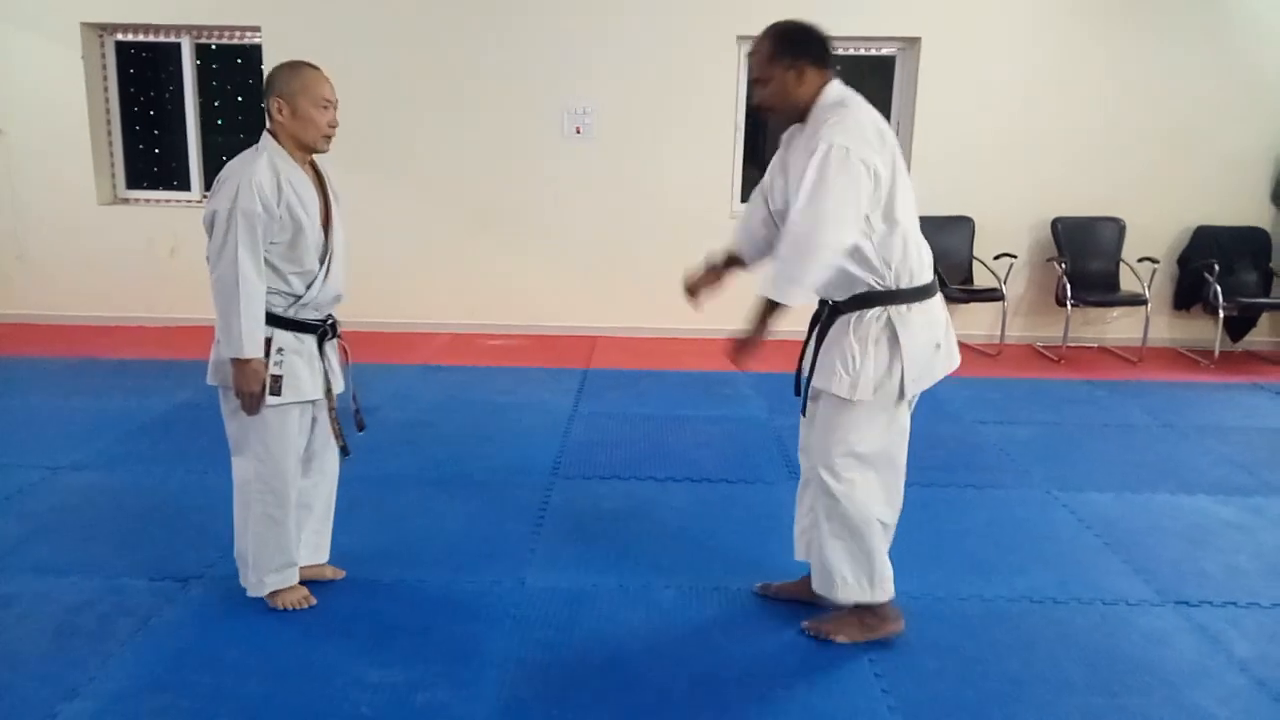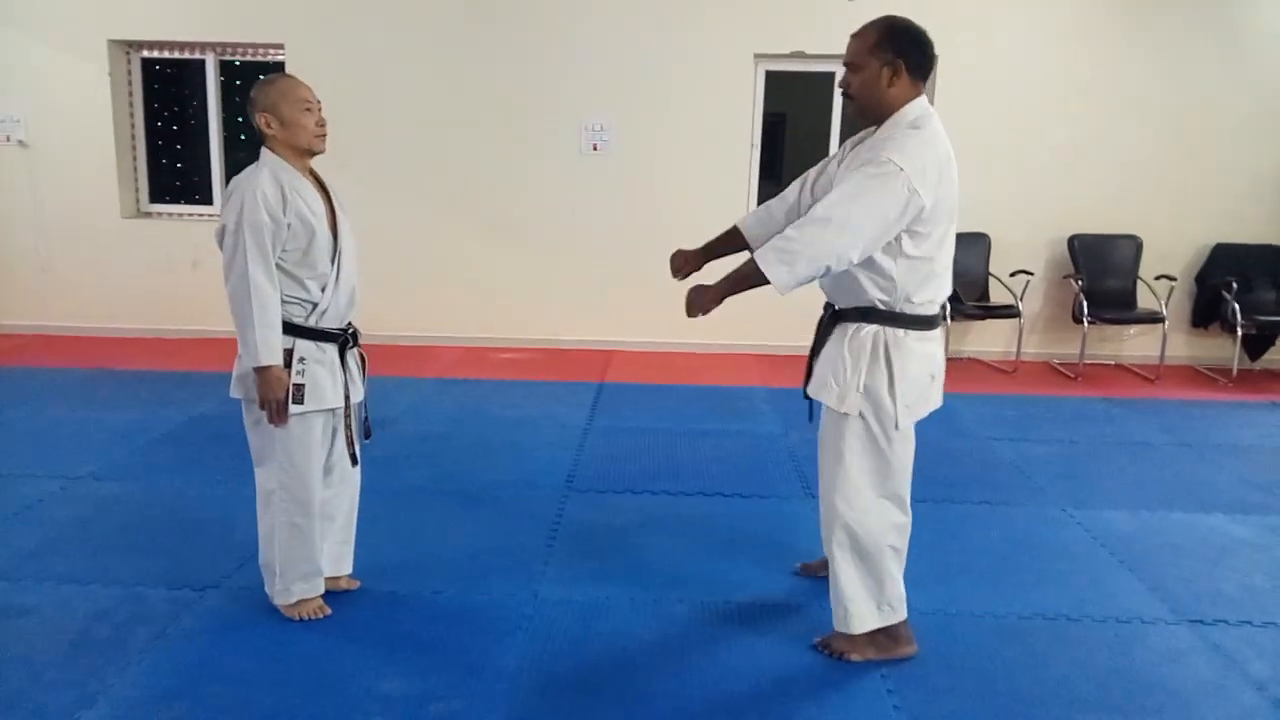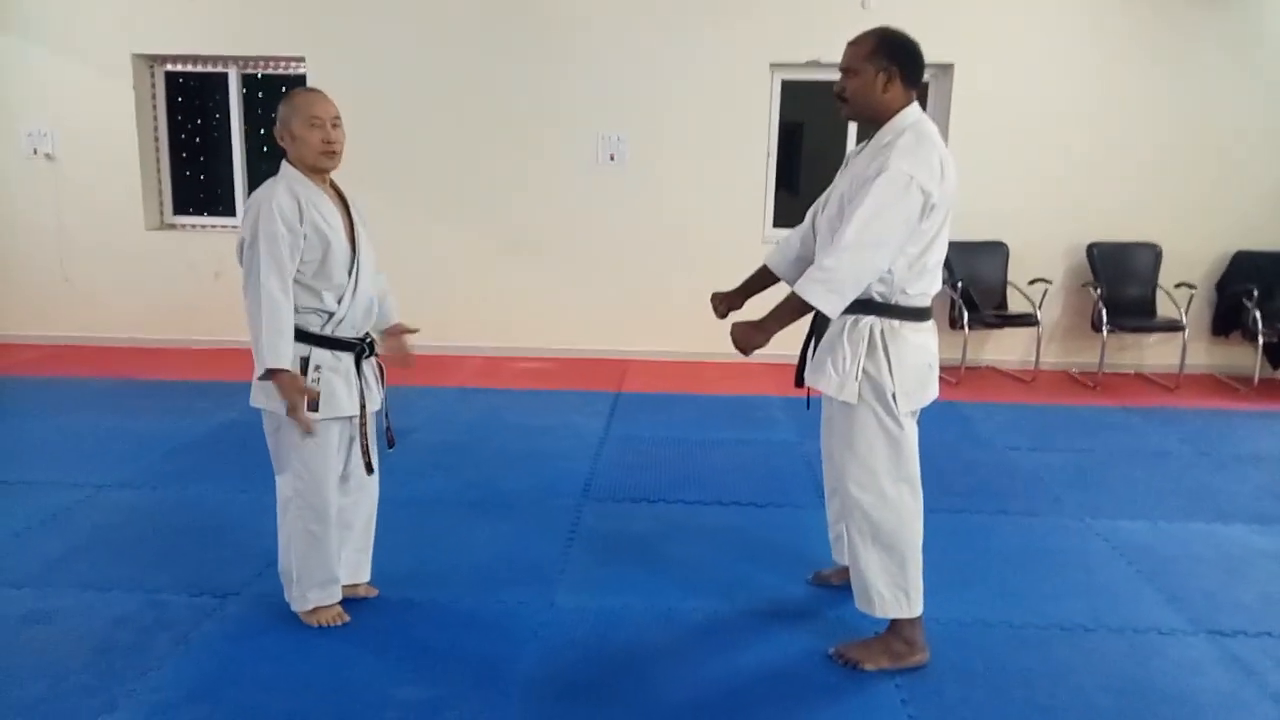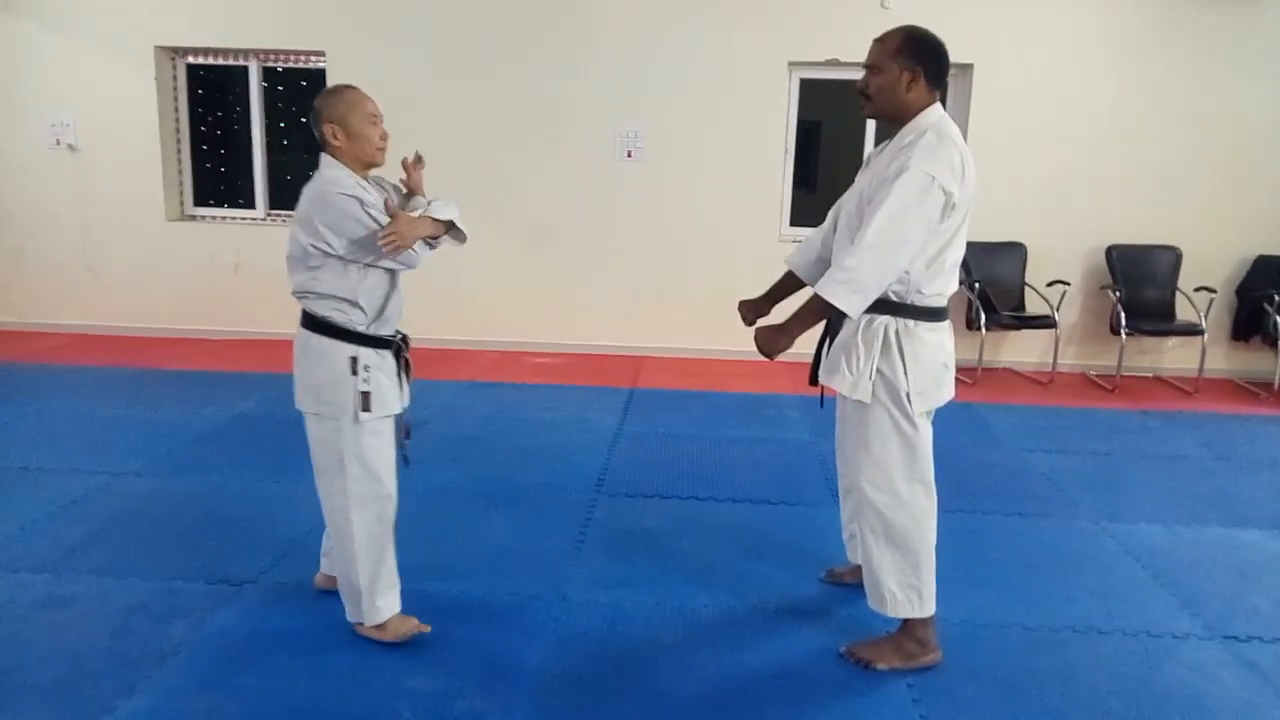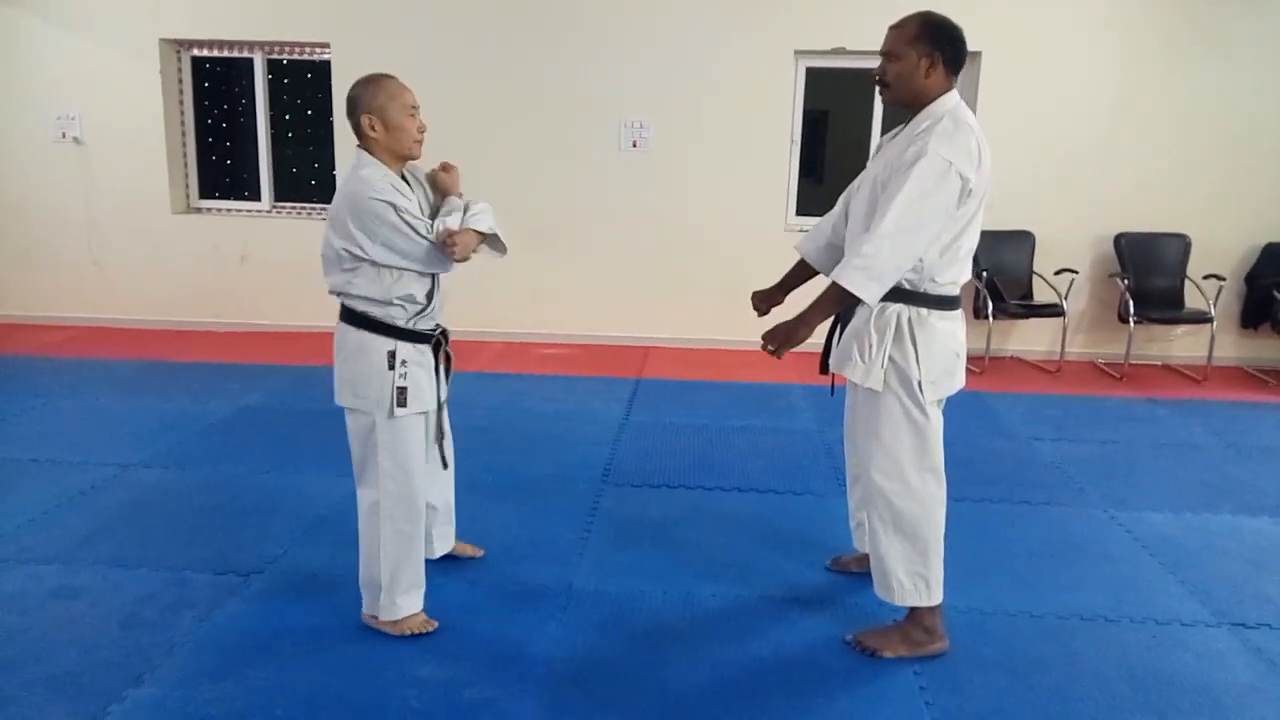
dt=0.7s
person 1, frame 1
left shoulder: (842, 134)
right shoulder: (809, 131)
left elbow: (813, 244)
right elbow: (769, 217)
left wrist: (759, 325)
right wrist: (719, 267)
left hip: (885, 328)
right hip: (857, 320)
left knee: (846, 466)
right knee: (826, 458)
left ankle: (875, 608)
right ankle: (826, 576)
person 1, frame 2
left shoulder: (907, 157)
right shoulder: (877, 142)
left elbow: (818, 240)
right elbow: (796, 205)
left wrist: (719, 290)
right wrist: (705, 252)
left hip: (881, 346)
right hip: (863, 334)
left knee: (862, 482)
right knee: (851, 470)
left ankle: (885, 627)
right ankle: (852, 560)
person 1, frame 3
left shoulder: (911, 153)
right shoulder: (876, 148)
left elbow: (850, 259)
right elbow: (811, 236)
left wrist: (765, 327)
right wrist: (740, 293)
left hip: (880, 342)
right hip: (856, 336)
left knee: (878, 479)
right knee: (850, 467)
left ankle: (905, 633)
right ankle: (858, 563)
person 1, frame 4
left shoulder: (931, 154)
right shoulder: (901, 148)
left elbow: (870, 259)
right elbow: (834, 235)
left wrist: (789, 330)
right wrist: (768, 299)
left hip: (896, 341)
right hip: (873, 333)
left knee: (892, 479)
right knee: (864, 466)
left ankle: (918, 632)
right ankle: (870, 562)
person 1, frame 5
left shoulder: (948, 142)
right shoulder: (910, 136)
left elbow: (886, 248)
right elbow: (843, 223)
left wrist: (804, 323)
right wrist: (779, 289)
left hip: (908, 331)
right hip: (881, 322)
left knee: (904, 468)
right knee: (872, 454)
left ankle: (925, 620)
right ankle: (878, 551)
person 2, frame 1
left shoulder: (314, 176)
right shoulder: (250, 177)
right elbow: (235, 273)
right wrist: (245, 358)
left hip: (313, 345)
right hip: (269, 350)
left knee: (317, 460)
right knee: (271, 469)
left ankle: (304, 556)
right ankle: (271, 576)
person 2, frame 2
left shoulder: (315, 185)
right shoulder: (258, 189)
right elbow: (251, 285)
right wrist: (266, 366)
left hip: (333, 354)
right hip: (292, 360)
left knee: (339, 470)
right knee: (293, 479)
left ankle: (327, 567)
right ankle: (292, 586)
person 2, frame 3
left shoulder: (340, 200)
right shoulder: (276, 203)
right elbow: (268, 292)
left wrist: (385, 324)
right wrist: (281, 370)
left hip: (354, 360)
right hip: (302, 367)
left knee: (357, 477)
right knee: (310, 485)
left ankle: (346, 574)
right ankle: (312, 593)
person 2, frame 4
left shoulder: (373, 189)
right shoulder: (331, 197)
left elbow: (433, 219)
right elbow: (403, 247)
left wrist: (421, 216)
right wrist: (417, 207)
left hip: (372, 354)
right hip: (339, 359)
left knee: (369, 474)
right knee: (361, 485)
left ankle: (338, 568)
right ankle: (375, 610)
person 2, frame 5
left shoulder: (408, 178)
right shoulder: (366, 194)
left elbow: (469, 207)
right elbow: (434, 249)
left wrist: (469, 232)
right wrist: (449, 199)
left hip: (416, 347)
right hip: (380, 355)
left knee: (430, 456)
right knee: (393, 481)
left ankle: (435, 539)
right ankle: (387, 605)
